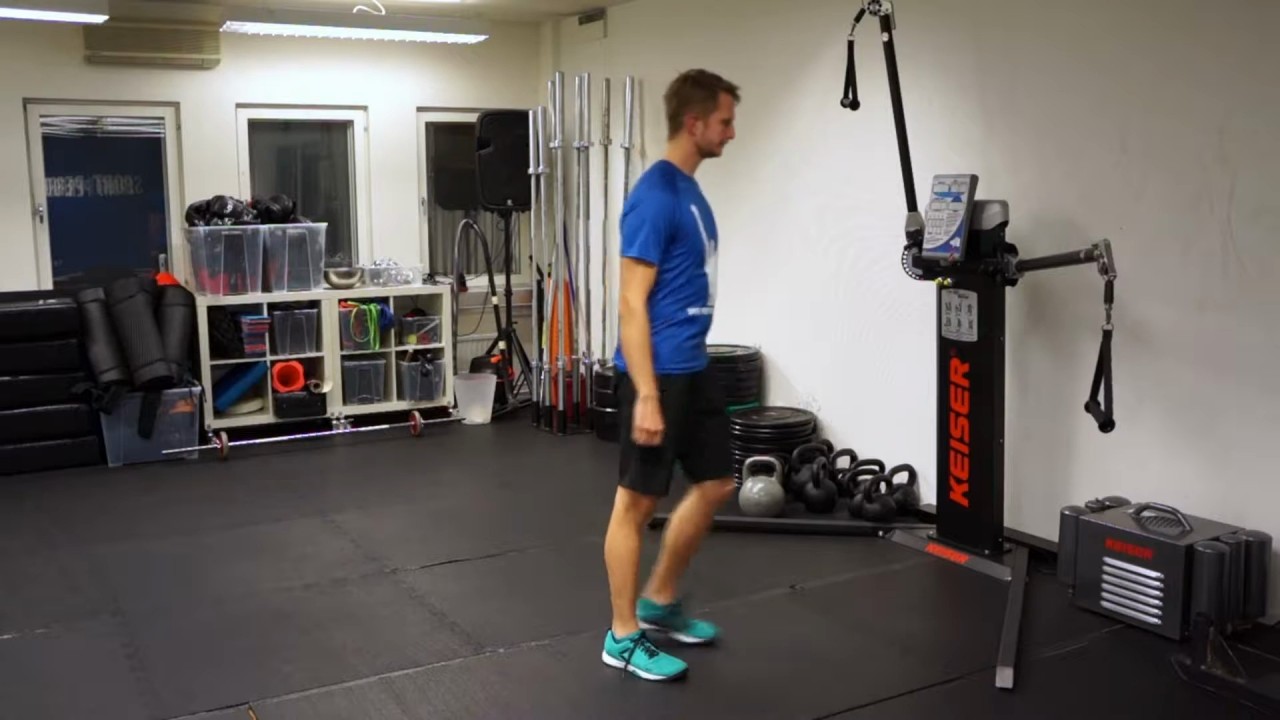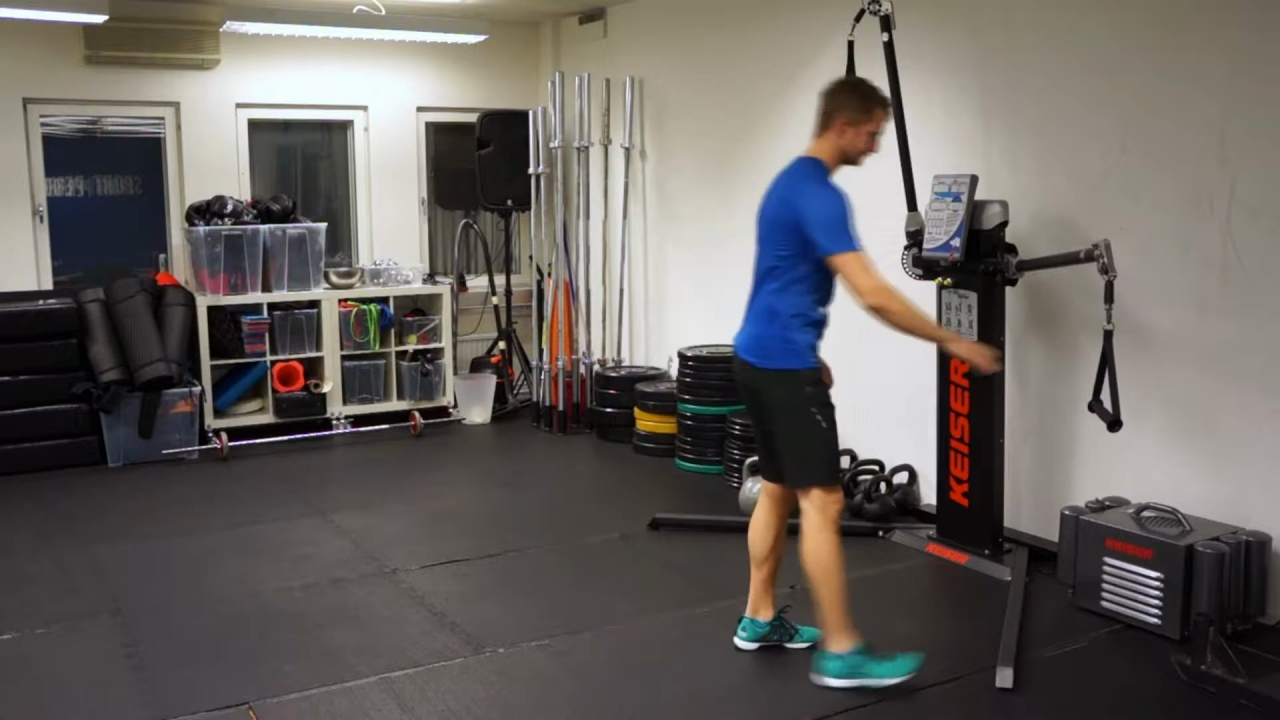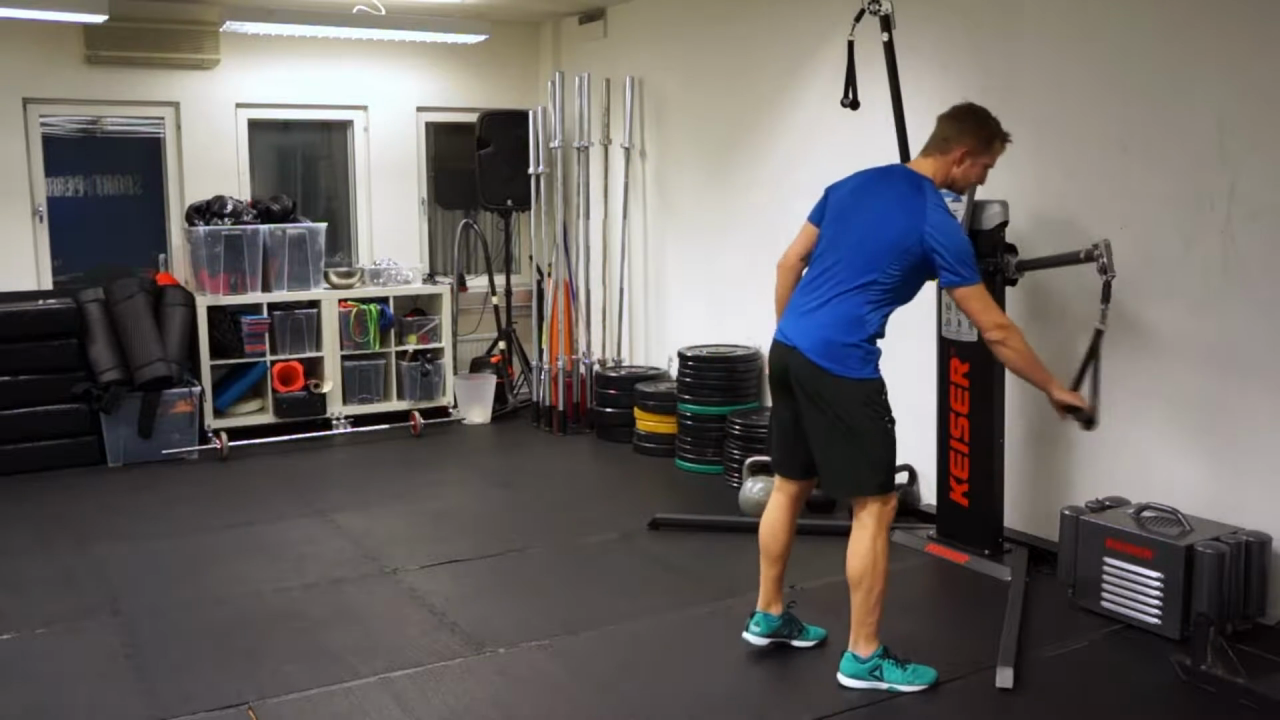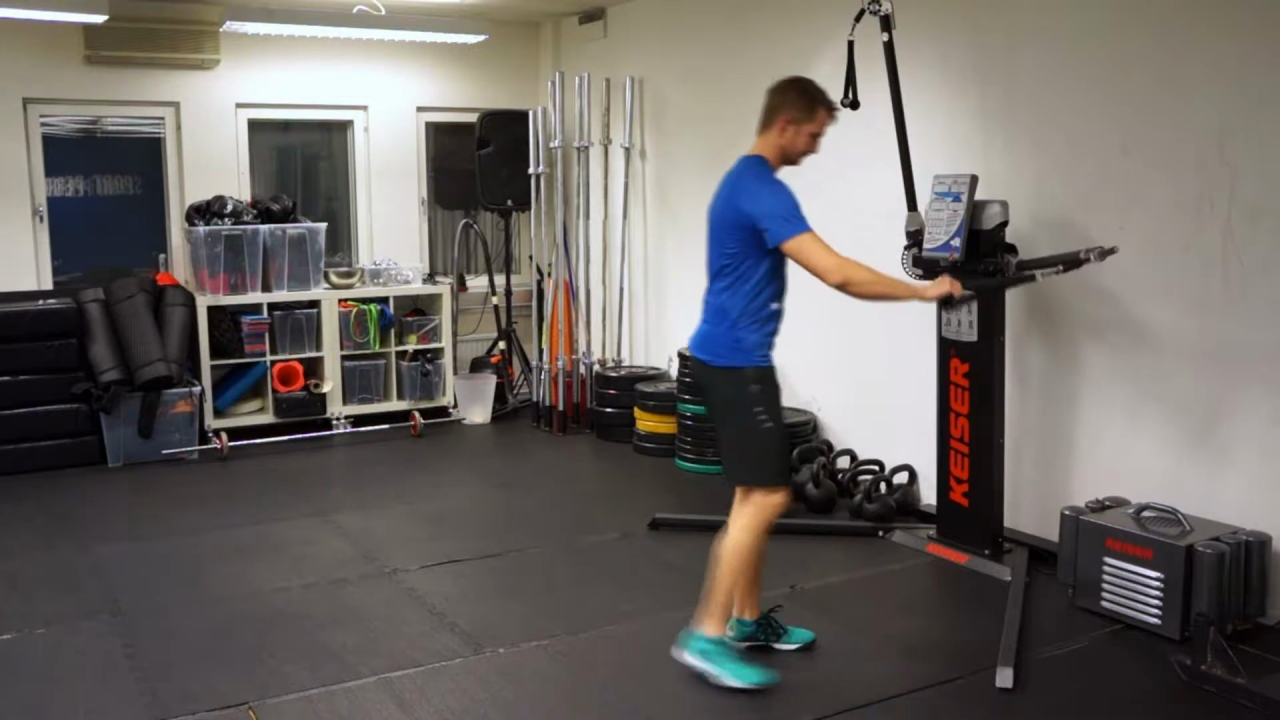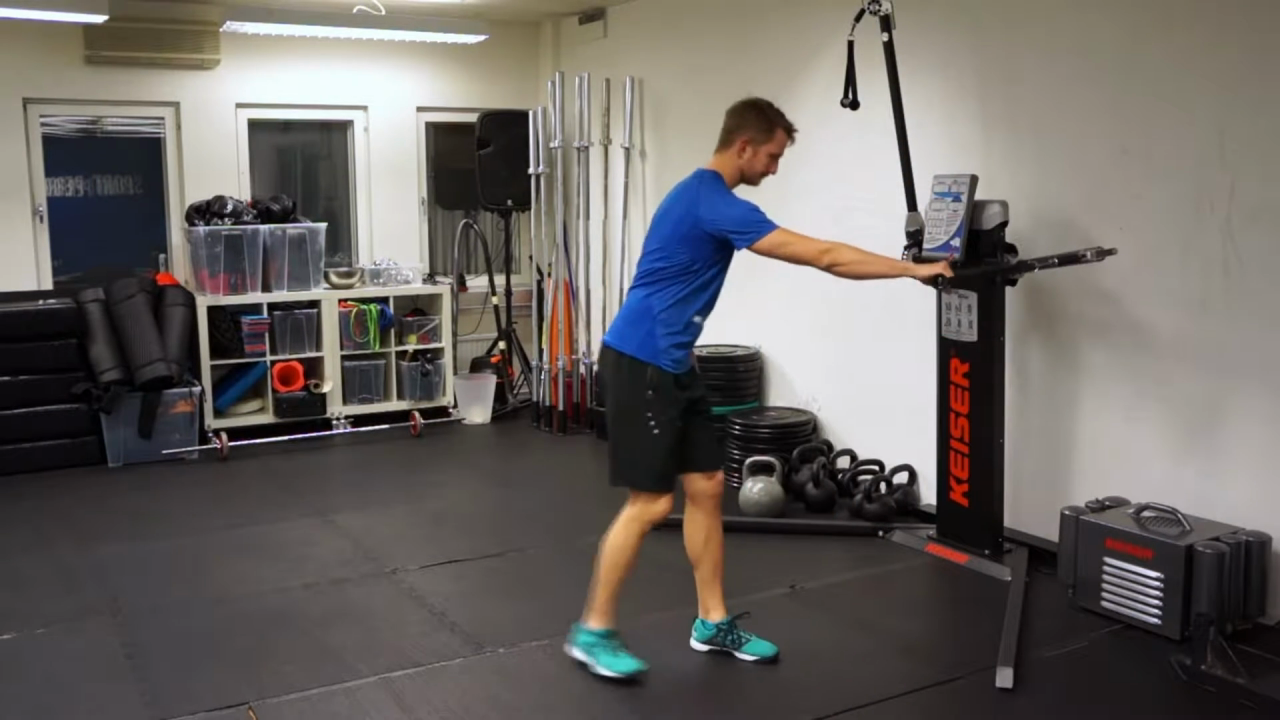
dt=0.7s
person 1, frame 1
left shoulder: (691, 191)
right shoulder: (656, 197)
right elbow: (633, 304)
right wrist: (648, 397)
left hip: (692, 368)
right hip: (656, 373)
left knee: (715, 485)
right knee: (637, 502)
left ankle: (658, 601)
right ankle: (624, 635)
person 1, frame 2
left shoulder: (792, 182)
right shoulder: (817, 194)
right elbow: (873, 295)
right wrist: (952, 343)
left hip: (761, 354)
right hip: (782, 362)
left knee: (779, 489)
right knee: (821, 500)
left ankle: (759, 619)
right ankle: (842, 649)
person 1, frame 3
left shoulder: (850, 185)
right shoulder: (938, 225)
left elbow: (790, 264)
right elbow: (995, 330)
right wrist: (1054, 390)
left hip: (790, 349)
right hip: (841, 368)
left knee: (791, 486)
right knee: (874, 507)
left ankle: (768, 614)
right ankle: (865, 656)
person 1, frame 4
left shoulder: (743, 181)
right shoulder: (762, 190)
right elbow: (836, 273)
right wrist: (922, 290)
left hip: (730, 355)
right hip: (735, 360)
left knee: (754, 492)
right knee: (767, 498)
left ankle: (747, 618)
right ankle: (708, 633)
person 1, frame 5
left shoulder: (703, 195)
right shoulder: (714, 206)
right elbow: (824, 256)
left wrist: (685, 360)
right wrist: (913, 269)
left hip: (671, 364)
right hip: (637, 364)
left knee: (708, 490)
right knee: (649, 504)
left ankle: (714, 623)
right ankle: (592, 628)
